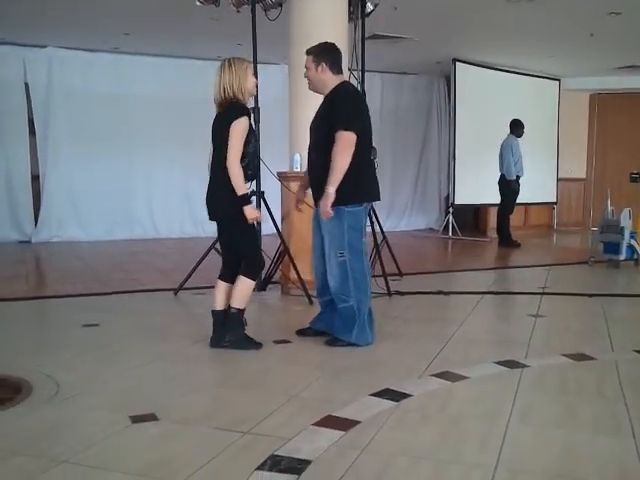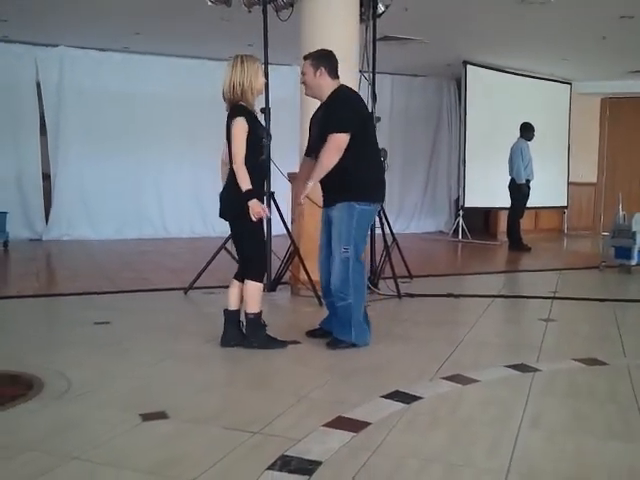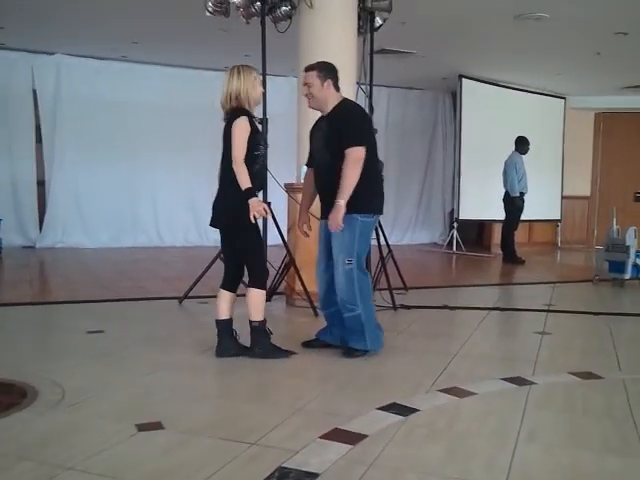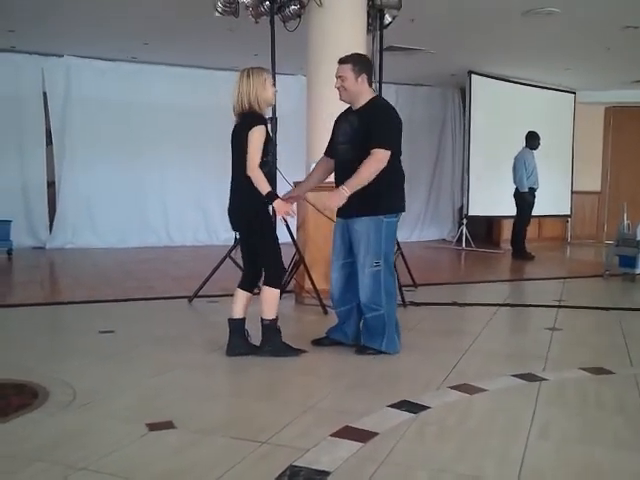
dt=0.4s
person 1, frame 1
left shoulder: (346, 97)
right shoulder: (332, 101)
left elbow: (345, 145)
left wrist: (330, 190)
right wrist: (305, 187)
left hip: (347, 197)
right hip: (330, 197)
left knee: (346, 262)
right knee: (324, 262)
left ankle: (356, 330)
right ankle: (330, 320)
person 1, frame 2
left shoulder: (345, 100)
right shoulder: (322, 112)
left elbow: (336, 146)
right elbow: (311, 158)
left wrist: (310, 182)
right wrist: (299, 194)
left hip: (357, 195)
right hip: (335, 196)
left knee: (345, 259)
right knee: (329, 262)
left ankle: (352, 330)
right ankle: (335, 323)
person 1, frame 3
left shoulder: (351, 114)
right shoulder: (319, 126)
left elbow: (355, 159)
right elbow: (313, 171)
left wrist: (341, 203)
right wrist: (304, 210)
left hip: (356, 208)
right hip: (332, 210)
left knee: (349, 272)
right knee: (328, 273)
left ankle: (366, 338)
right ankle: (335, 332)
person 1, frame 4
left shoulder: (383, 113)
right shoulder: (344, 118)
left elbow: (379, 159)
right elbow: (329, 160)
left wrist: (344, 191)
right wrist: (300, 189)
left hip: (377, 209)
right hip: (349, 210)
left knee: (373, 273)
right knee: (342, 272)
left ankle: (382, 338)
right ankle: (345, 330)
person 2, frame 1
left shoulder: (224, 114)
right shoulder: (239, 112)
right elbow: (233, 161)
right wrist: (246, 201)
left hip: (222, 199)
right hip: (231, 201)
left knee: (232, 263)
right knee: (253, 261)
left ankle: (221, 329)
right ankle: (232, 328)
person 2, frame 2
left shoulder: (238, 111)
right shoulder: (242, 113)
right elbow: (238, 160)
right wrist: (251, 197)
left hip: (235, 198)
right hip: (243, 199)
left knee: (247, 264)
right knee: (256, 263)
left ankle: (232, 329)
right ankle: (255, 331)
person 2, frame 3
left shoulder: (234, 119)
right shoulder: (242, 116)
right elbow: (238, 162)
right wrist: (251, 196)
left hip: (229, 206)
right hip: (238, 206)
left knee: (233, 272)
right knee: (258, 271)
left ankle: (226, 340)
right ankle: (260, 340)
person 2, frame 4
left shoulder: (242, 123)
right shoulder: (257, 122)
right elbow: (253, 168)
right wrist: (273, 198)
left hip: (243, 207)
right hip: (253, 208)
left knee: (252, 272)
right knee: (274, 270)
left ankle: (237, 339)
right ankle: (271, 338)
person 3, frame 1
left shoulder: (513, 142)
right shoulder: (509, 142)
right elbow: (508, 163)
left wrist: (514, 180)
right wrist: (512, 181)
left hip: (511, 180)
right hip: (509, 180)
left knee: (506, 210)
right knee: (506, 210)
left ankle: (505, 238)
right ankle: (505, 239)
person 3, frame 2
left shoulder: (524, 145)
right shoulder: (519, 146)
right elbow: (518, 167)
left wrist: (524, 184)
right wrist: (522, 184)
left hip: (522, 184)
right hip: (519, 184)
left knee: (516, 213)
right knee: (516, 214)
left ankle: (515, 242)
right ankle: (515, 243)
person 3, frame 3
left shoulder: (518, 159)
right shoulder: (513, 159)
right elbow: (511, 180)
left wrist: (518, 197)
right wrist: (516, 197)
left hip: (517, 196)
right hip: (513, 197)
left knee: (511, 226)
right knee: (510, 226)
left ankle: (509, 254)
right ankle: (509, 255)
person 3, frame 4
left shoulder: (530, 154)
right shoulder: (522, 155)
right elbow: (520, 176)
left wrist: (529, 193)
right wrist: (525, 193)
left hip: (530, 192)
right hip: (524, 192)
left knee: (523, 221)
right knee: (521, 222)
left ankle: (519, 250)
right ankle: (518, 251)
